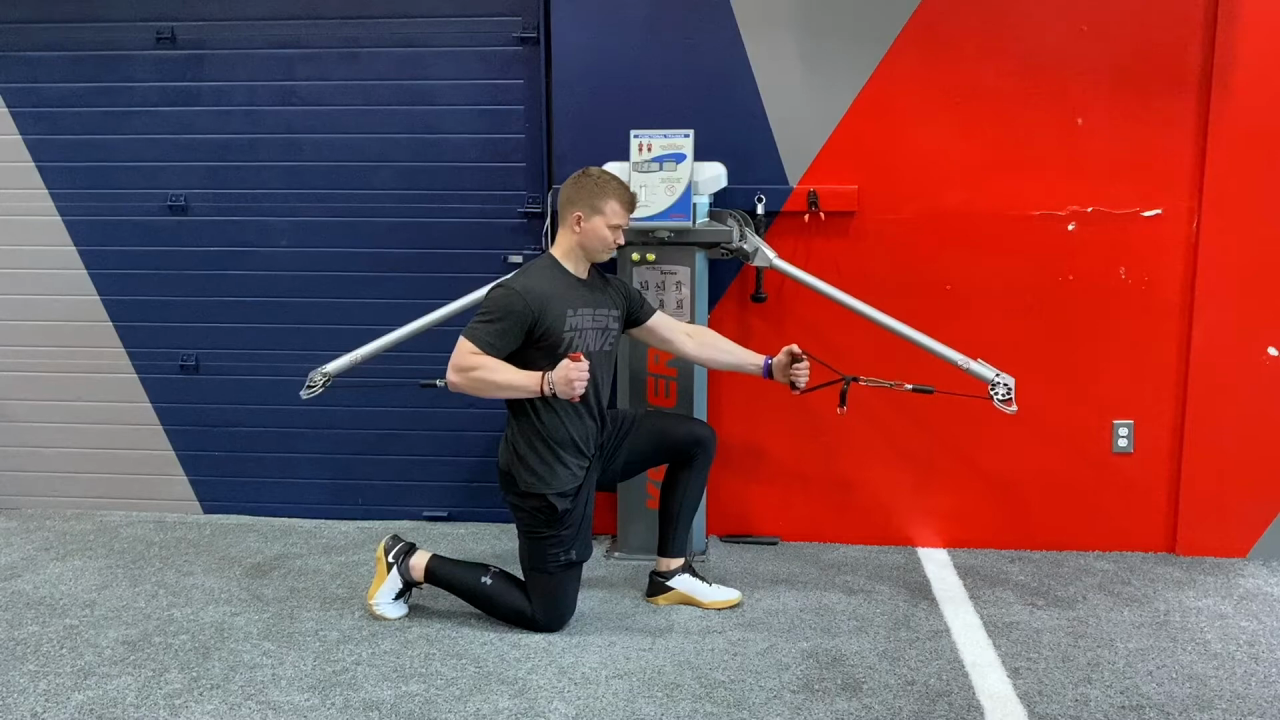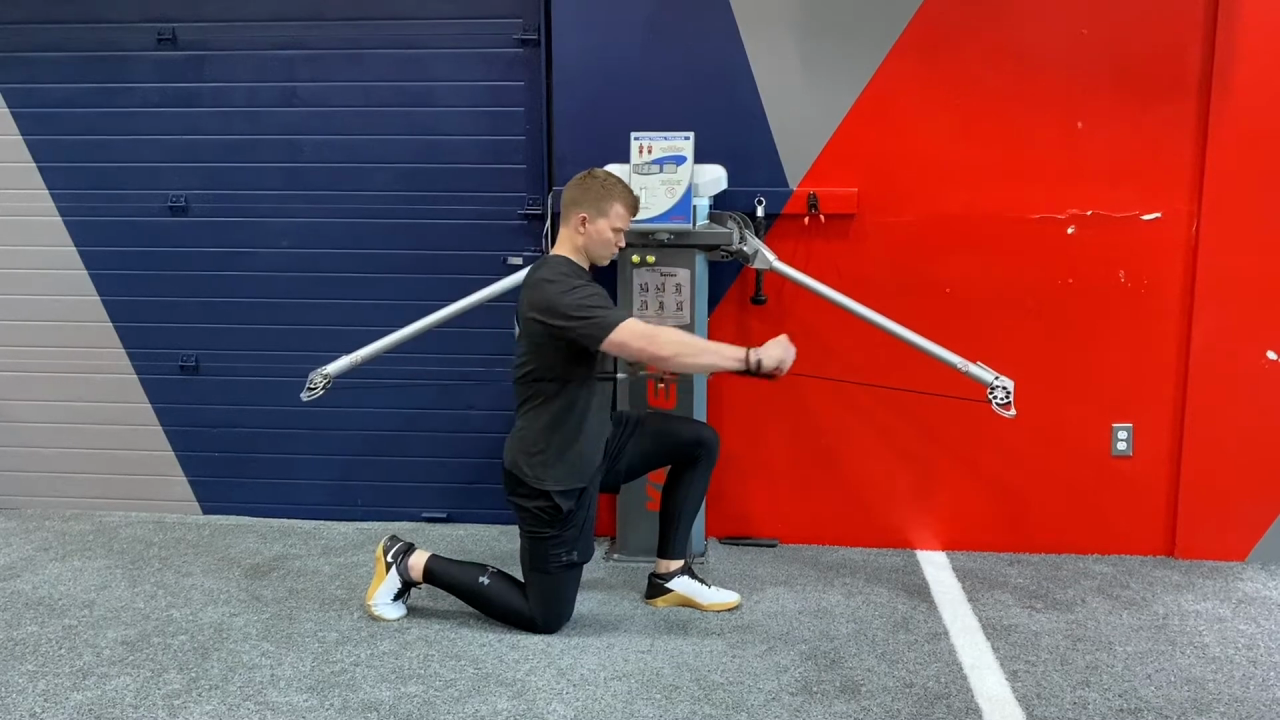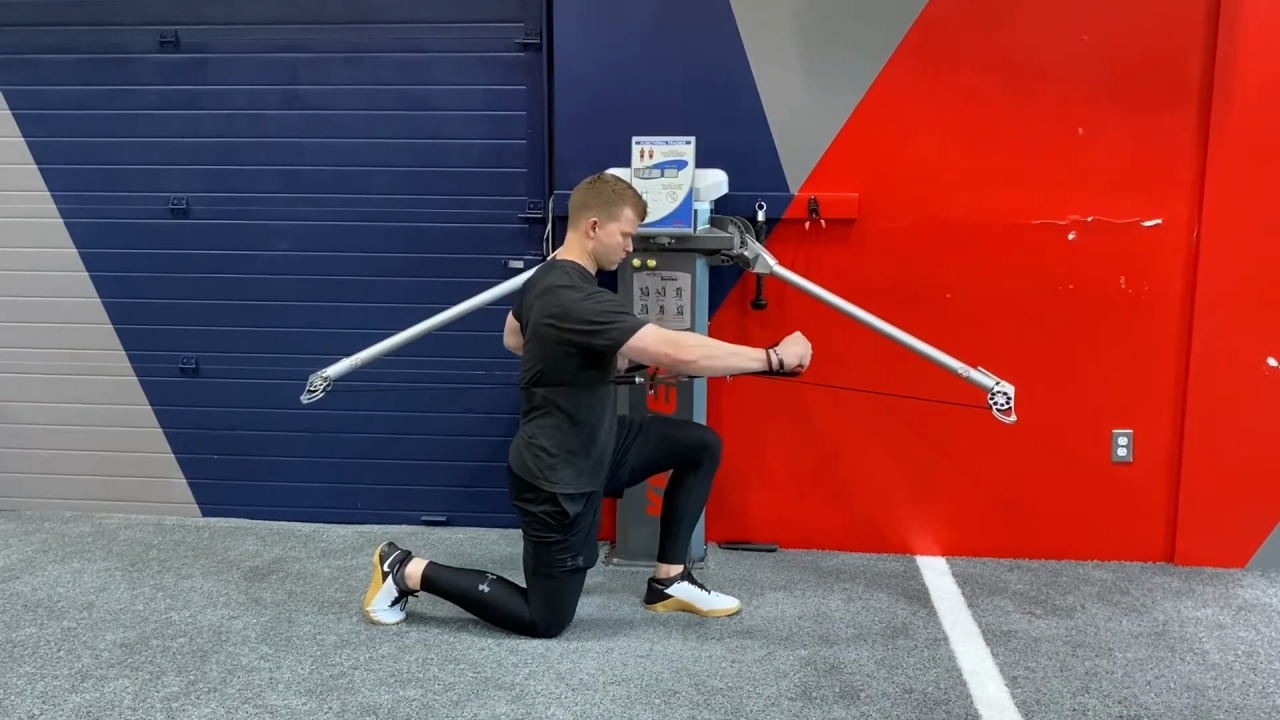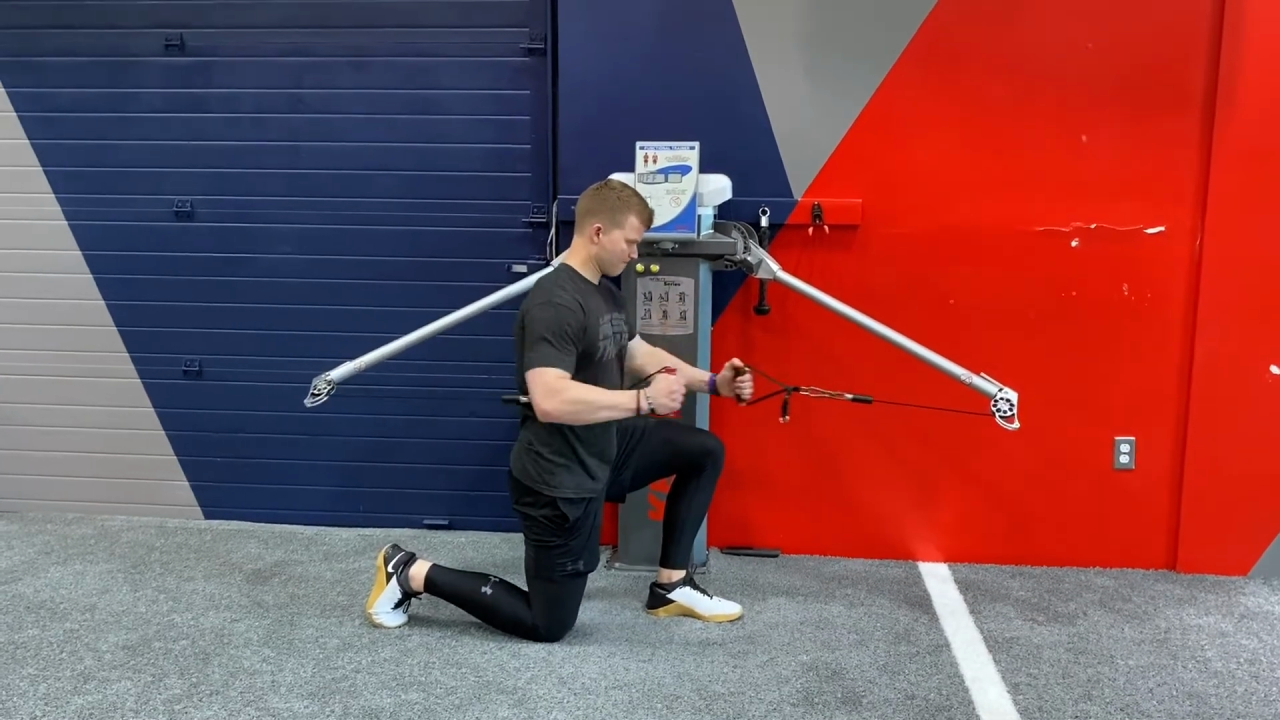
dt=0.7s
person 1, frame 1
left shoulder: (611, 291)
right shoulder: (523, 293)
left elbow: (683, 337)
right elbow: (460, 371)
left wrist: (768, 366)
right wrist: (547, 382)
left hip: (595, 441)
right hip: (545, 471)
left knee: (696, 439)
right knee: (549, 615)
left ankle: (669, 575)
right ankle: (412, 564)
person 1, frame 2
left shoulder: (557, 275)
right shoulder: (561, 291)
right elbow: (653, 346)
left wrist: (626, 346)
right wrist: (754, 358)
left hip: (593, 441)
right hip: (552, 472)
left knee: (699, 442)
right knee: (546, 616)
left ankle: (669, 576)
right ankle: (411, 564)
person 1, frame 3
left shoulder: (549, 277)
right shoulder: (575, 299)
left elbow: (513, 337)
right elbow: (675, 352)
right wrist: (773, 356)
left hip: (592, 447)
right hip: (558, 475)
left knee: (701, 446)
right knee: (546, 619)
left ankle: (668, 581)
right ankle: (408, 571)
person 1, frame 4
left shoulder: (605, 291)
right shoulder: (554, 303)
left elbow: (638, 355)
right elbow: (552, 402)
left wrist: (710, 381)
right wrist: (644, 401)
left hip: (603, 451)
right hip: (558, 478)
left knee: (704, 451)
right knee: (548, 624)
left ankle: (670, 585)
right ankle: (411, 574)
